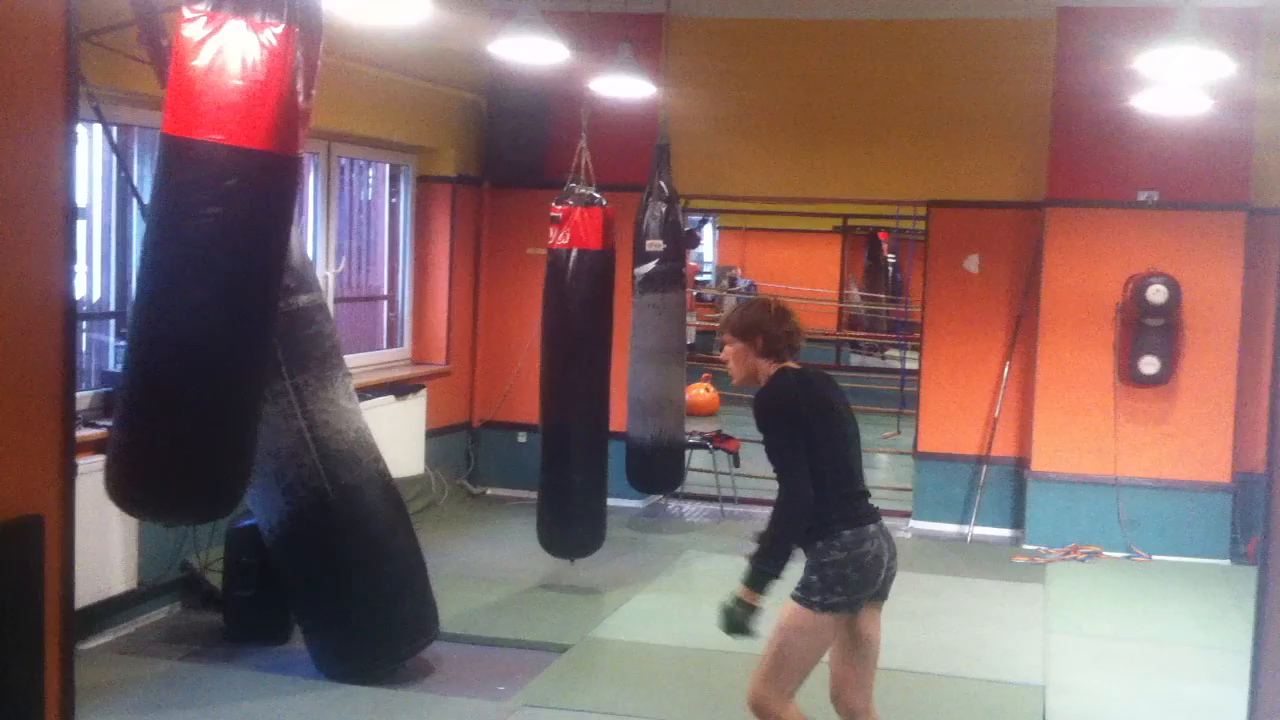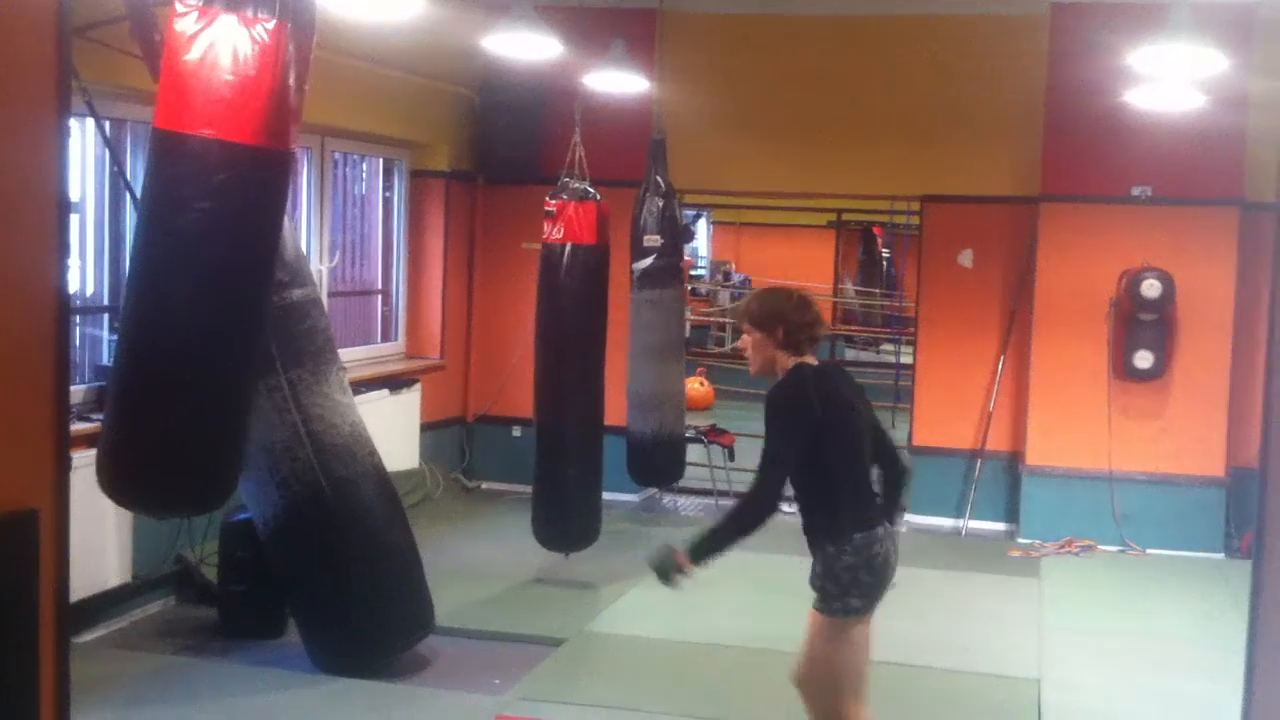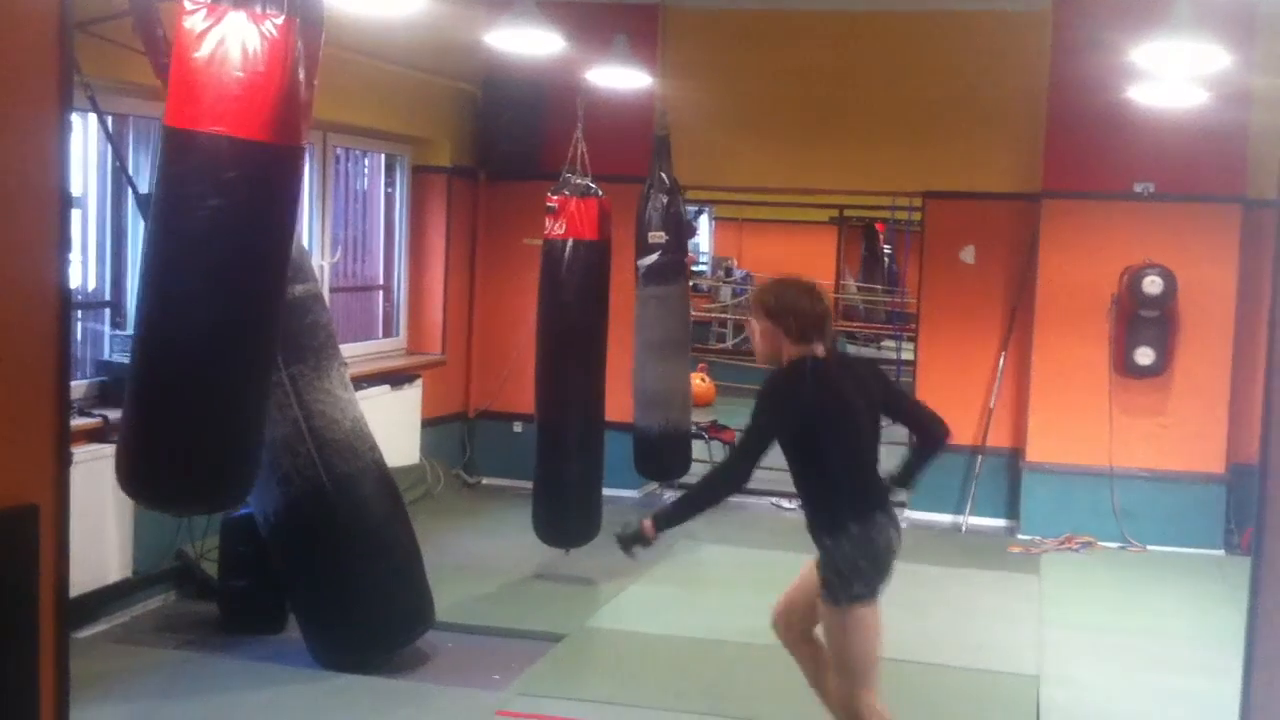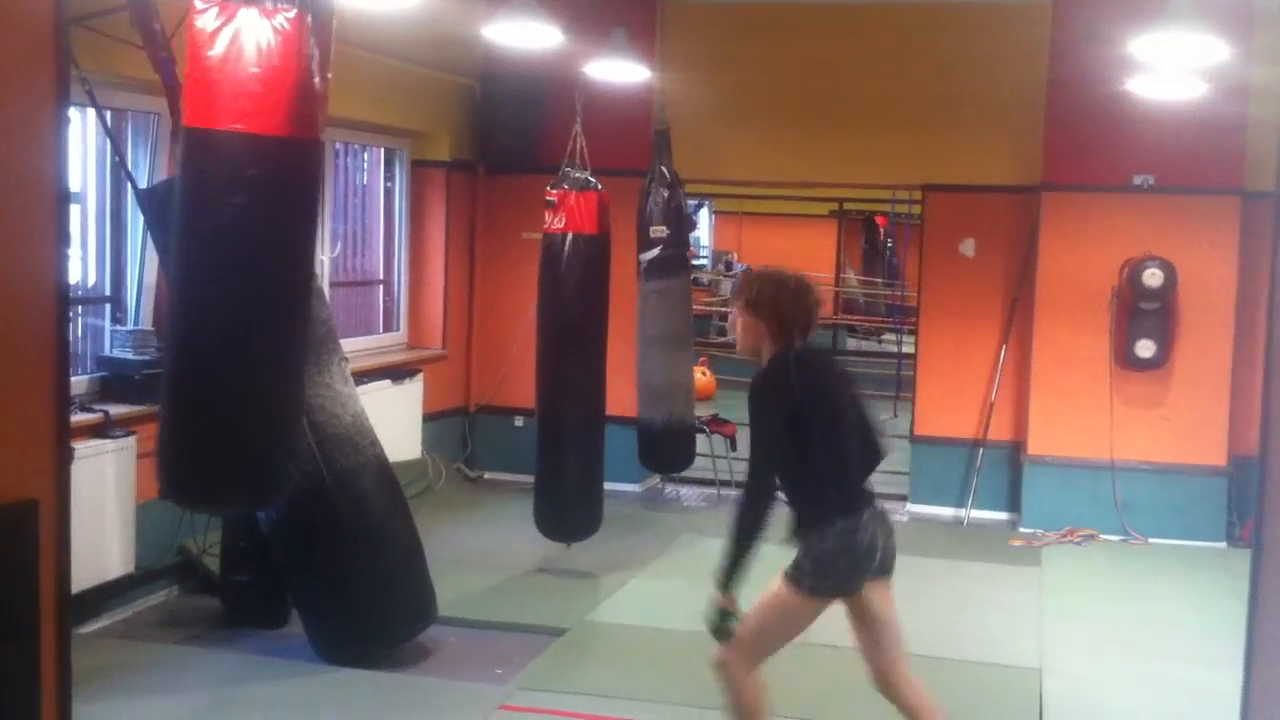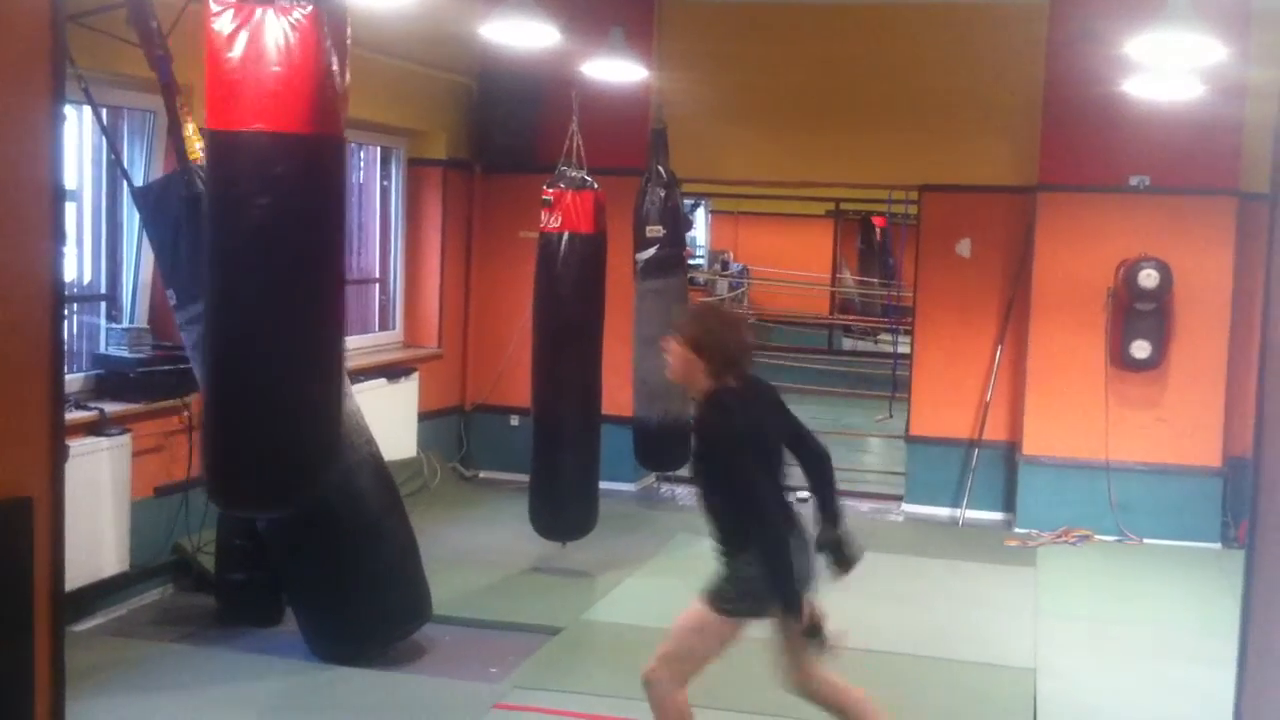
dt=0.2s
person 1, frame 1
left shoulder: (775, 398)
right shoulder: (820, 387)
left elbow: (796, 497)
left wrist: (751, 588)
right wrist: (775, 541)
left hip: (837, 559)
right hip: (875, 547)
person 1, frame 2
left shoulder: (791, 397)
right shoulder: (838, 382)
left elbow: (763, 499)
right elbow: (895, 467)
left wrist: (692, 555)
left hip: (846, 556)
right hip: (871, 545)
right knee: (813, 682)
person 1, frame 3
left shoulder: (788, 387)
right shoulder: (857, 370)
left elbow: (732, 474)
right elbow: (935, 430)
left wrist: (654, 525)
right wrist: (896, 484)
left hip: (851, 544)
right hip: (877, 528)
right knee: (788, 621)
person 1, frame 4
left shoulder: (772, 382)
right shoulder: (822, 366)
left elbow: (759, 488)
right elbow: (871, 451)
left wrist: (726, 584)
left hip: (833, 542)
right hip: (869, 529)
left knee: (735, 660)
right knee: (892, 677)
person 1, frame 5
left shoulder: (717, 423)
right shoulder: (754, 393)
left elbow: (764, 510)
right elbow: (815, 456)
left wrist: (793, 609)
right wrist: (830, 526)
left hip: (754, 566)
right hip: (789, 551)
left knee: (661, 678)
right knee: (811, 681)
